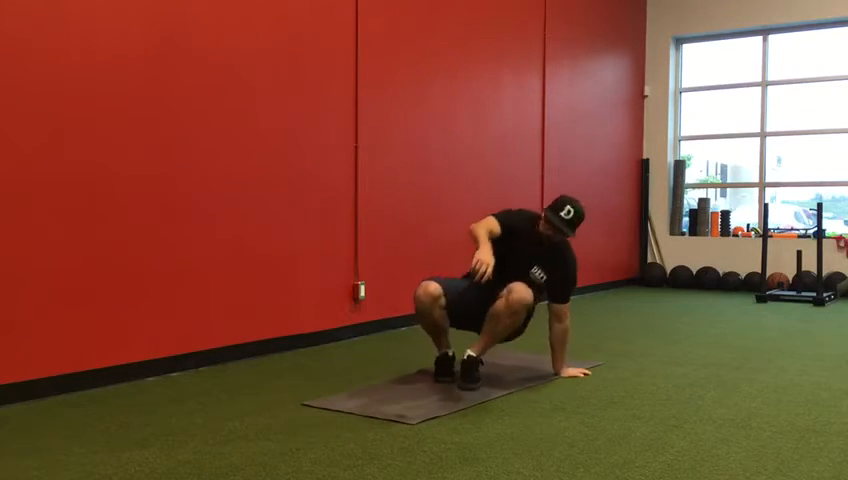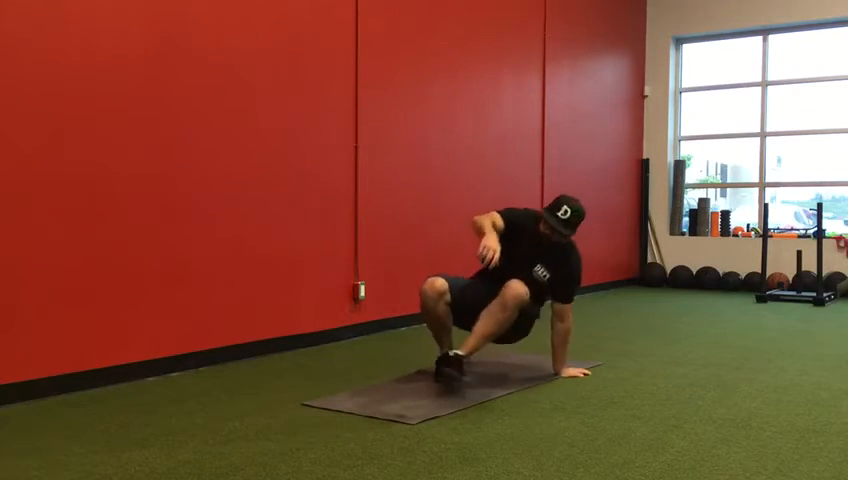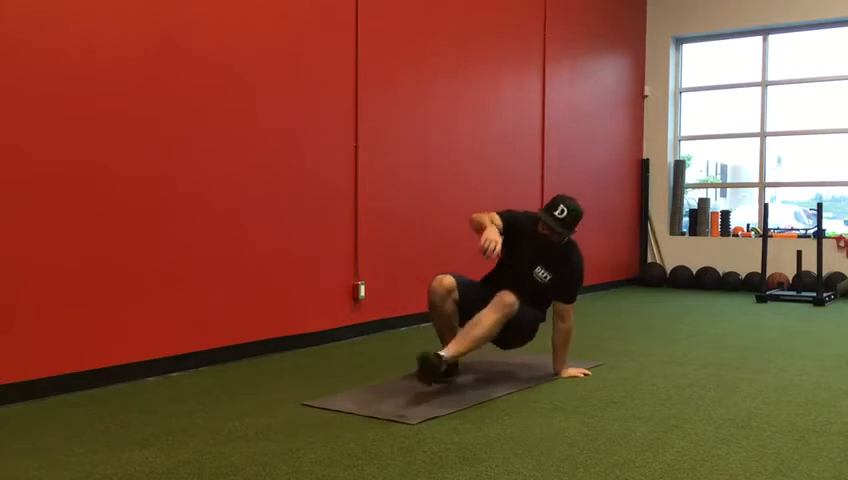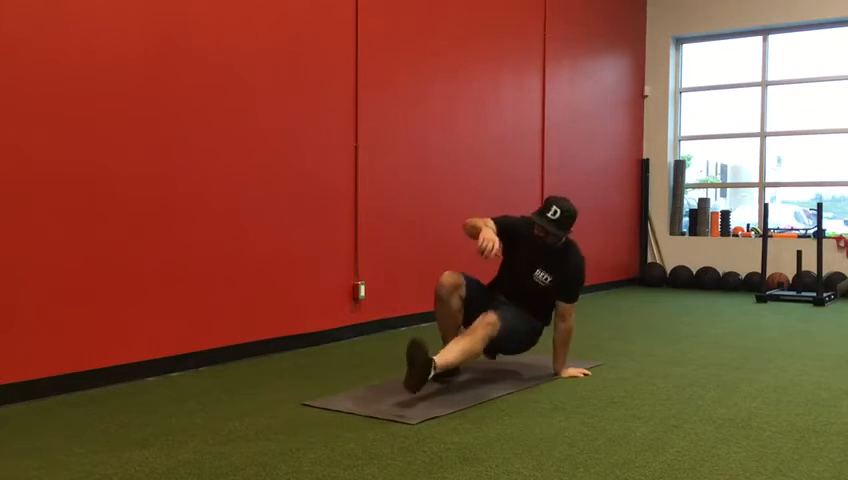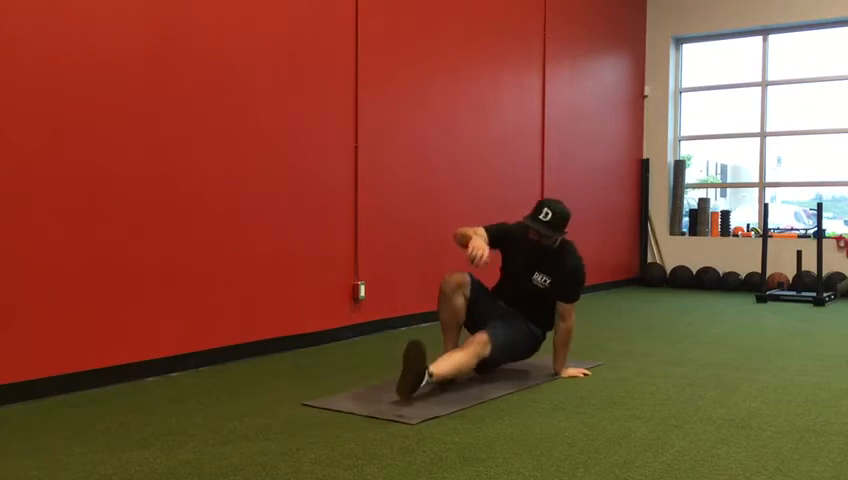
dt=0.1s
person 1, frame 1
left shoulder: (564, 261)
right shoulder: (519, 220)
left elbow: (559, 317)
right elbow: (480, 227)
left wrist: (560, 368)
right wrist: (485, 248)
left hip: (506, 313)
right hip: (476, 288)
left knee: (520, 295)
right knee: (426, 292)
left ankle: (473, 357)
right ankle: (445, 355)
person 1, frame 2
left shoulder: (569, 261)
right shoulder: (524, 220)
left elbow: (561, 317)
right elbow: (480, 221)
left wrist: (560, 367)
right wrist: (490, 235)
left hip: (517, 317)
left knee: (515, 290)
right knee: (432, 288)
left ankle: (459, 355)
right ankle: (449, 358)
person 1, frame 3
left shoulder: (571, 261)
right shoulder: (524, 222)
left elbow: (562, 318)
right elbow: (477, 218)
left wrist: (560, 368)
right wrist: (490, 230)
left hip: (521, 321)
right hip: (487, 294)
left knee: (505, 301)
right knee: (442, 285)
left ankle: (442, 358)
right ankle: (448, 359)
person 1, frame 4
left shoulder: (571, 263)
right shoulder: (521, 227)
left elbow: (564, 318)
right elbow: (472, 224)
left wrist: (560, 367)
right wrist: (486, 230)
left hip: (525, 321)
right hip: (493, 299)
left knee: (488, 323)
right knee: (449, 281)
left ankle: (430, 367)
right ankle: (449, 359)
person 1, frame 5
left shoulder: (570, 264)
right shoulder: (516, 233)
left elbow: (564, 318)
right elbow: (460, 234)
left wrist: (560, 368)
right wrist: (476, 239)
left hip: (527, 328)
right hip: (495, 306)
left knee: (479, 343)
right knee: (454, 281)
left ankle: (424, 375)
right ankle: (449, 356)
